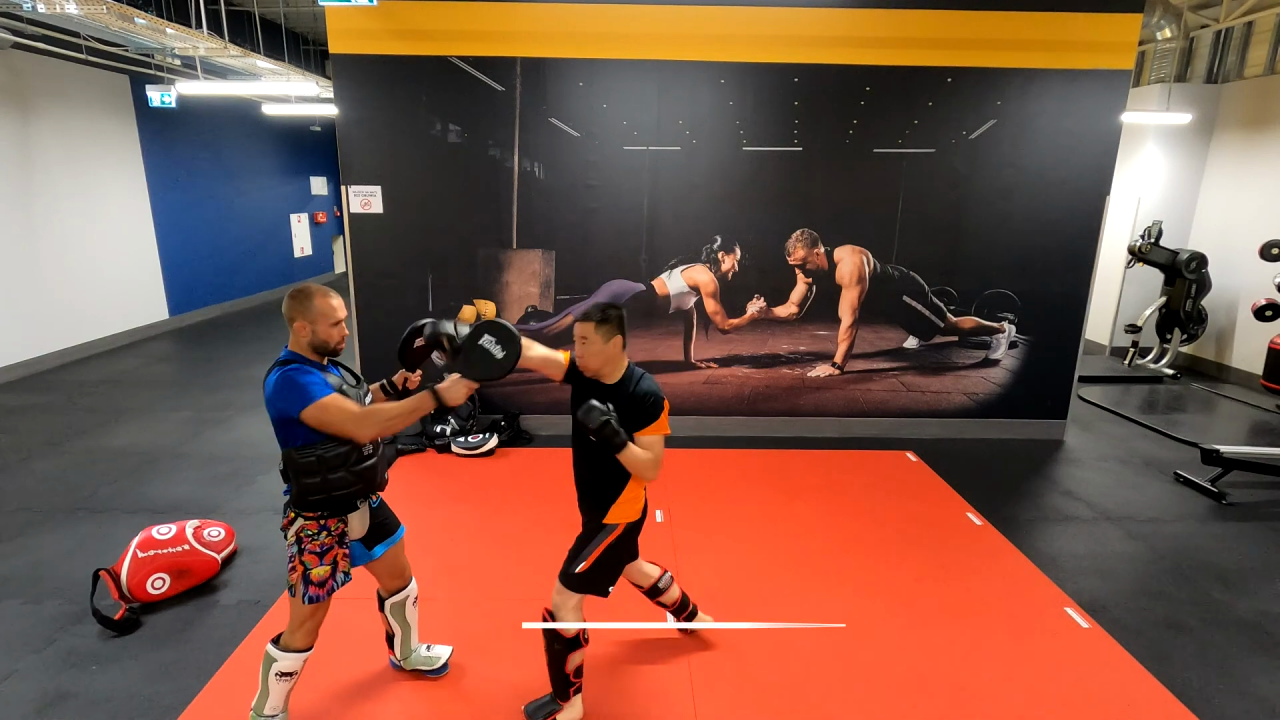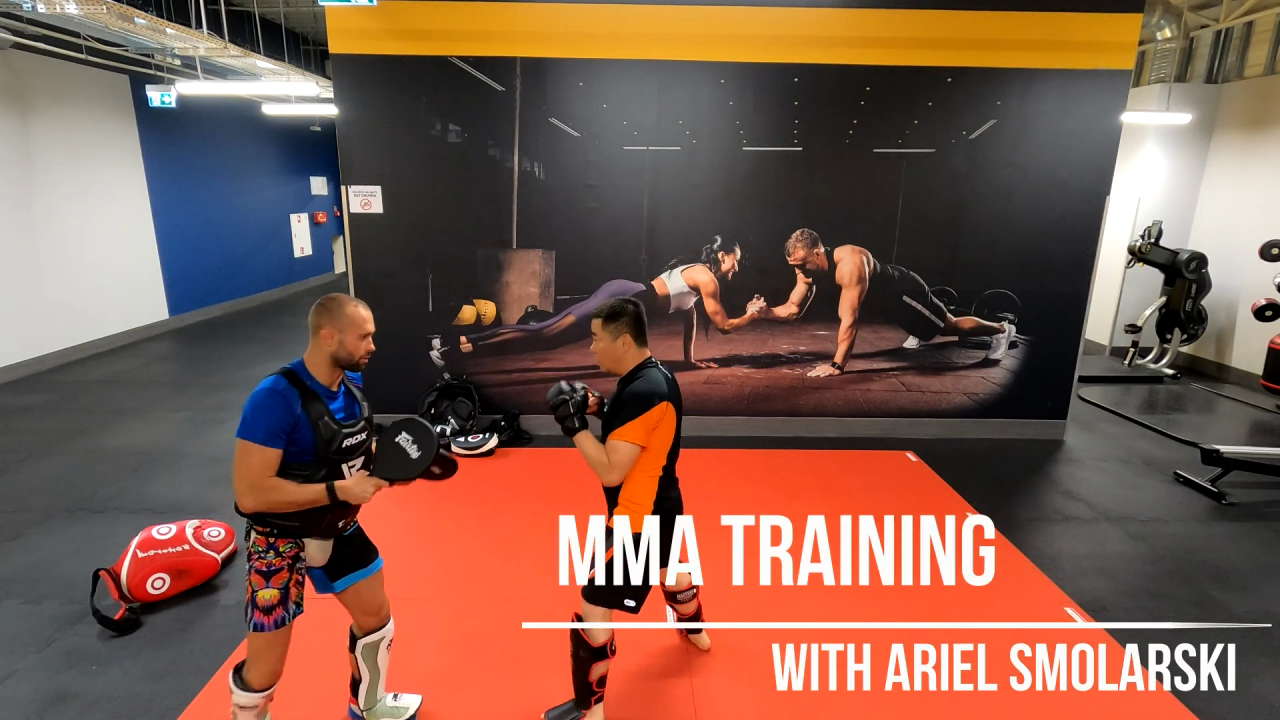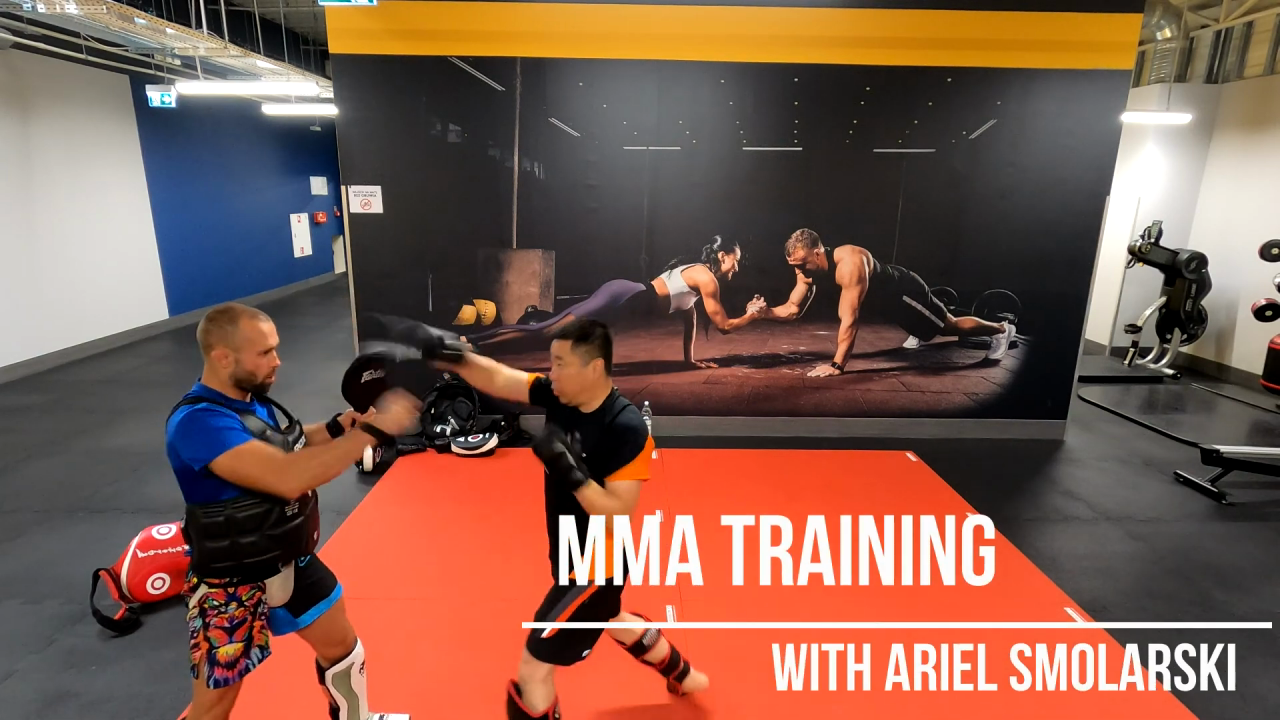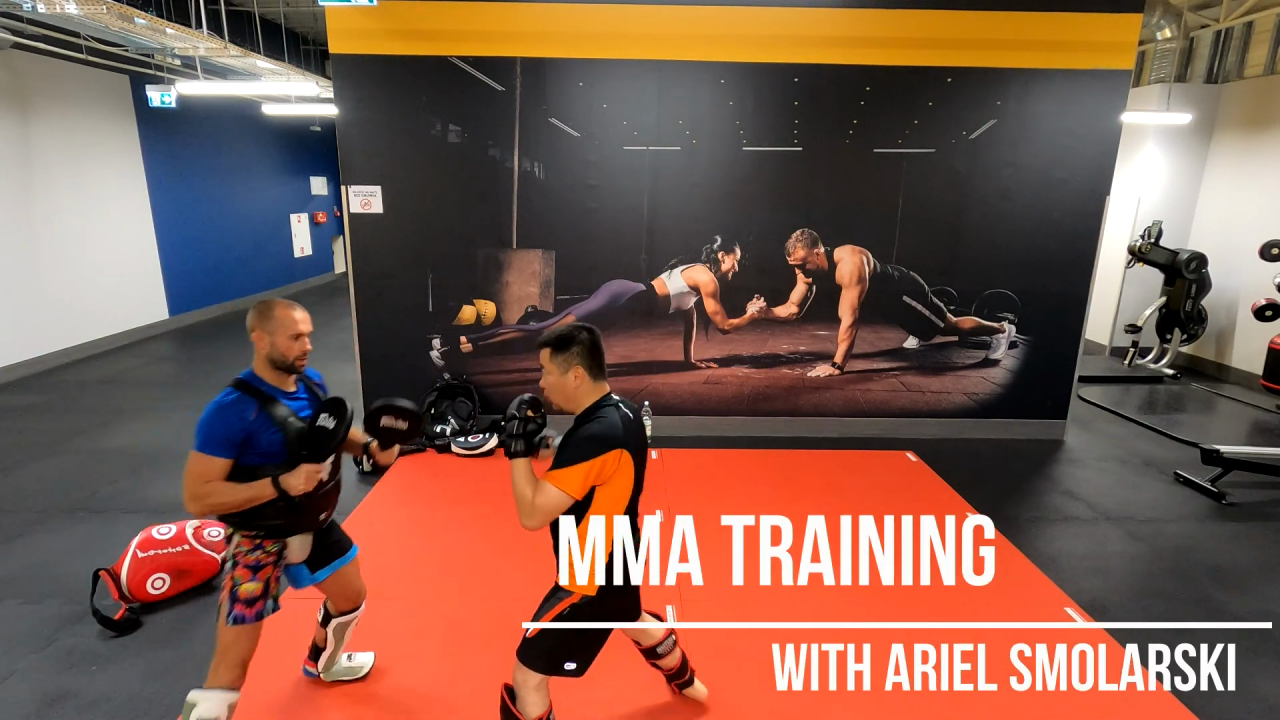
dt=1s
person 1, frame 1
left shoulder: (326, 363)
right shoulder: (289, 381)
left elbow: (360, 404)
right elbow: (362, 427)
left wrist: (396, 384)
right wrist: (438, 396)
left hip: (363, 503)
right hip: (319, 522)
left knee: (398, 578)
right knee: (303, 629)
left ankle: (406, 652)
person 1, frame 2
left shoulder: (349, 382)
right shoulder: (274, 399)
right elbow: (249, 493)
right wrist: (338, 490)
left hip: (337, 530)
right hip: (279, 542)
left knee: (375, 615)
right knee: (265, 666)
person 1, frame 3
left shoulder: (253, 394)
right shoulder: (196, 422)
right elbow: (289, 478)
left wrist: (340, 424)
right wrist: (375, 429)
left hip: (289, 562)
right hip: (232, 586)
left knee: (340, 644)
person 1, frame 4
left shoulder: (312, 380)
right shoulder: (232, 411)
right elbow: (197, 499)
left wrist: (368, 446)
right wrist: (279, 485)
left hip: (314, 525)
right hip: (258, 542)
left knee: (351, 596)
right knee: (228, 672)
left ankle: (322, 660)
person 2, frame 1
left shoulder: (646, 395)
right shoulder: (583, 369)
left elbow: (650, 469)
right elbow: (534, 354)
left wrist: (612, 437)
left hip: (618, 514)
right hip: (602, 510)
left knee: (563, 601)
right knee: (632, 569)
right ankle: (691, 616)
person 2, frame 2
left shoulder: (643, 392)
right shoulder: (653, 377)
left elbow: (611, 472)
left wrist: (573, 423)
right wrist: (599, 412)
left hip: (639, 518)
right hip: (660, 508)
left knee: (593, 609)
right knee: (668, 570)
right ankle: (696, 632)
person 2, frame 3
left shoulder: (625, 427)
right shoulder: (563, 396)
left elbow: (618, 512)
right elbow: (498, 379)
left wrist: (575, 474)
right wrist: (455, 356)
left hip: (594, 564)
left knee: (534, 671)
right knee: (615, 620)
right ankle: (682, 676)
person 2, frame 4
left shoulder: (593, 439)
right shoulder: (622, 413)
left elbow: (532, 515)
left wrist: (518, 445)
right wrist: (567, 438)
left hip: (594, 580)
right hip: (625, 563)
left knee: (527, 678)
right knee: (635, 622)
right ankle: (686, 682)
person 3, frame 1
left shoulder: (699, 271)
right shoulder: (706, 277)
left elbow: (691, 315)
right elbow: (723, 324)
left wrist: (690, 359)
right wrist: (752, 313)
left hip: (626, 295)
right hip: (625, 299)
left knee: (556, 332)
right knee: (549, 334)
person 3, frame 2
left shoulder: (694, 272)
right shoulder: (707, 278)
left elbow: (690, 316)
right elbow: (724, 325)
left wrist: (690, 359)
right wrist: (751, 314)
left hip: (621, 296)
right hip: (622, 300)
left knee: (545, 333)
right knee: (545, 336)
left ankle: (459, 343)
right ankle: (458, 347)
person 3, frame 3
left shoulder: (697, 272)
right shoulder: (707, 278)
left elbow: (689, 315)
right elbow: (723, 325)
left wrist: (689, 358)
right wrist: (752, 315)
left hip: (624, 295)
right hip: (624, 298)
left knee: (549, 331)
right knee: (549, 333)
left ankle: (467, 342)
right ankle: (465, 345)
person 3, frame 4
left shoulder: (695, 272)
right shoulder: (707, 278)
left elbow: (689, 317)
right elbow: (724, 325)
left wrist: (690, 358)
right wrist: (752, 314)
left hip: (622, 295)
right hip: (624, 299)
left knee: (545, 332)
right knee: (545, 334)
left ankle: (457, 343)
right ankle: (458, 345)
person 4, frame 1
left shoulder: (849, 264)
right shoulder: (808, 269)
left elbow: (849, 318)
right elbow: (793, 308)
left wrist: (837, 365)
right wrist: (765, 312)
left hip: (904, 290)
right hip: (886, 293)
left knee: (950, 326)
left ankle: (1001, 330)
right ankle: (920, 333)
person 4, frame 2
left shoulder: (849, 264)
right shoulder: (808, 267)
left elbow: (849, 319)
right elbow: (793, 309)
left wrist: (837, 365)
right wrist: (764, 313)
left hip: (904, 290)
right hip: (886, 293)
left knee: (949, 326)
left ankle: (1001, 330)
right ankle: (919, 334)
person 4, frame 3
left shoulder: (849, 264)
right shoulder: (808, 268)
left elbow: (849, 319)
right elbow: (793, 309)
left wrist: (837, 365)
right wrist: (764, 312)
left hip: (904, 290)
right hip: (886, 294)
left knee: (949, 327)
left ankle: (1001, 330)
right ankle: (918, 335)
person 4, frame 4
left shoulder: (849, 264)
right shoulder: (808, 268)
left elbow: (849, 318)
right elbow: (793, 309)
left wrist: (837, 365)
right wrist: (765, 312)
left hip: (904, 289)
right hip: (886, 294)
left knee: (949, 326)
left ankle: (1001, 330)
right ankle: (918, 335)
